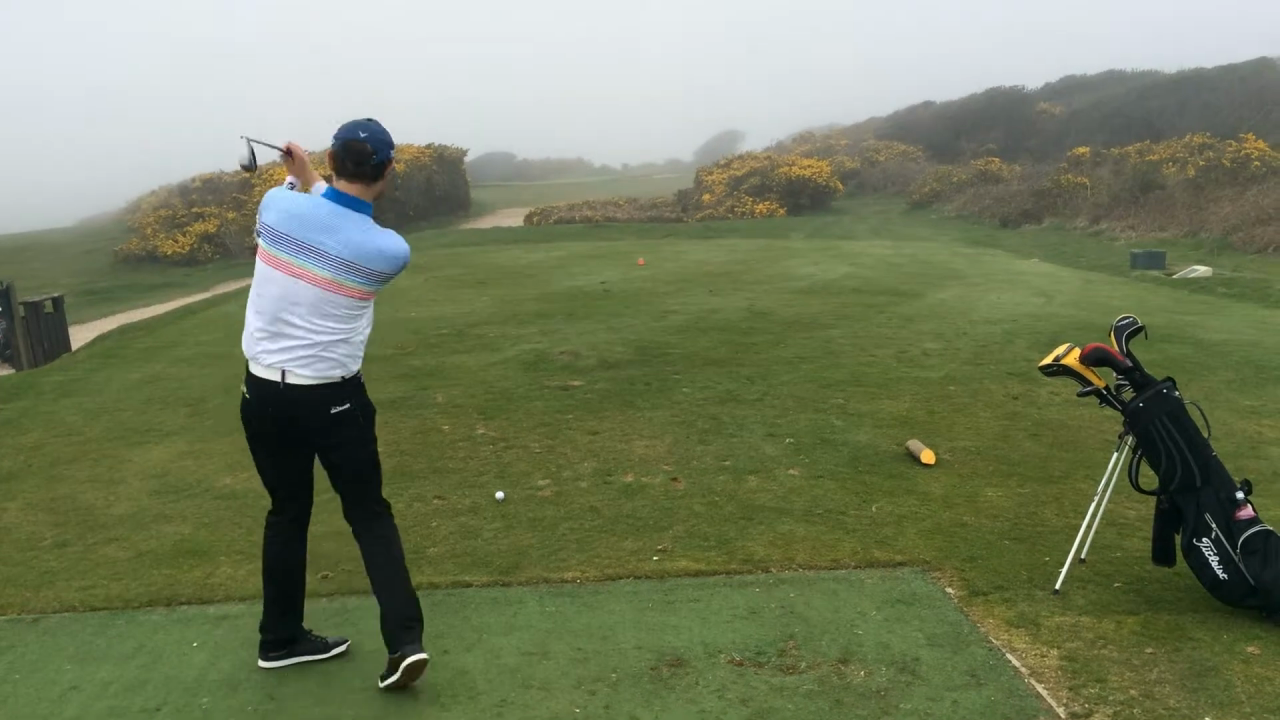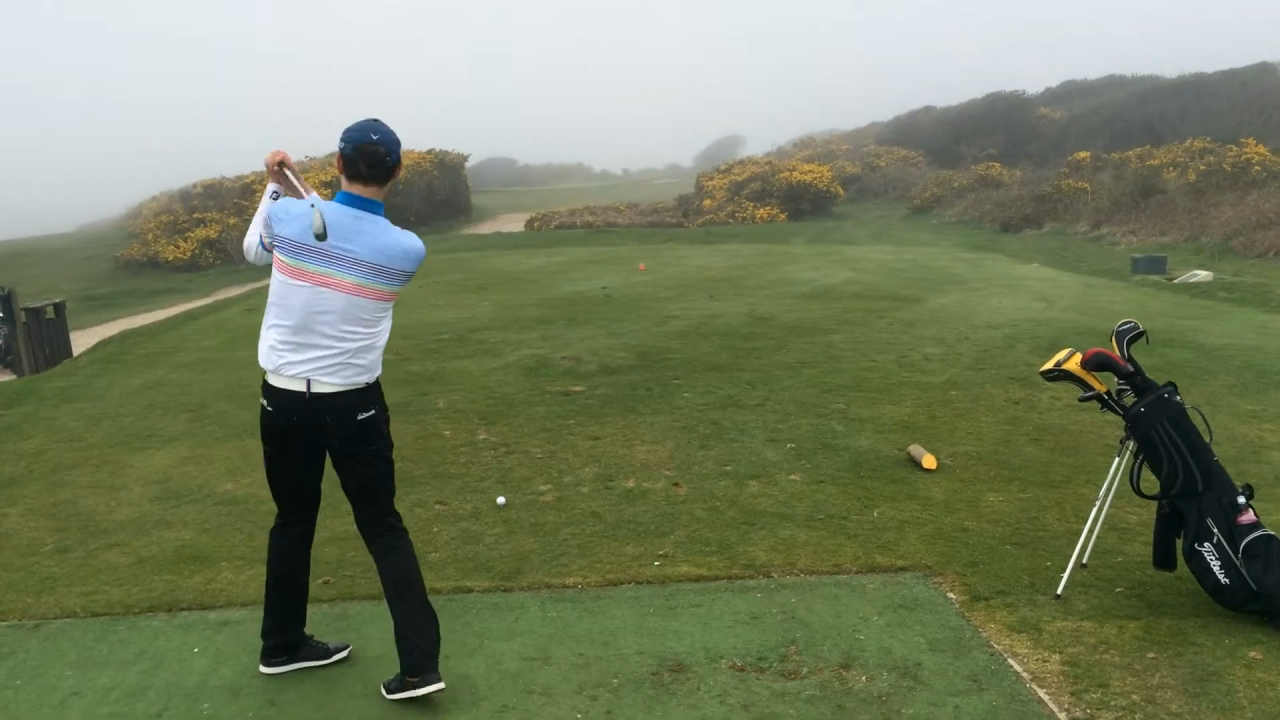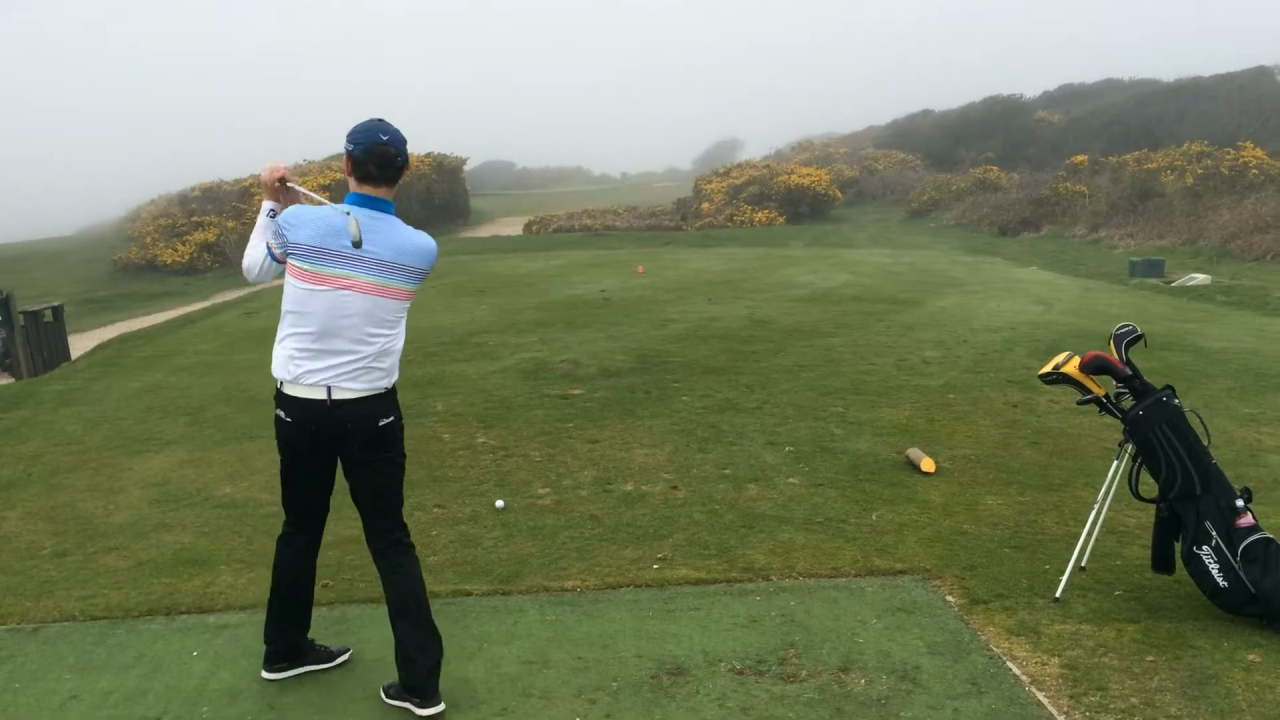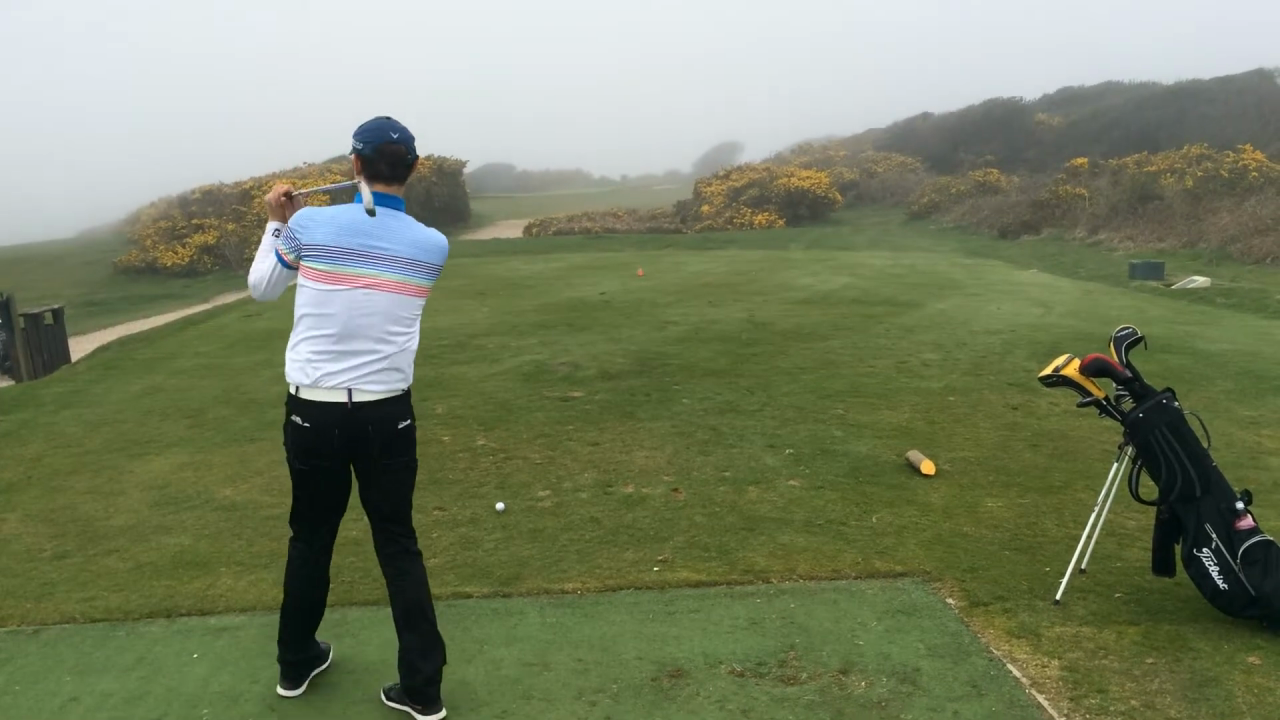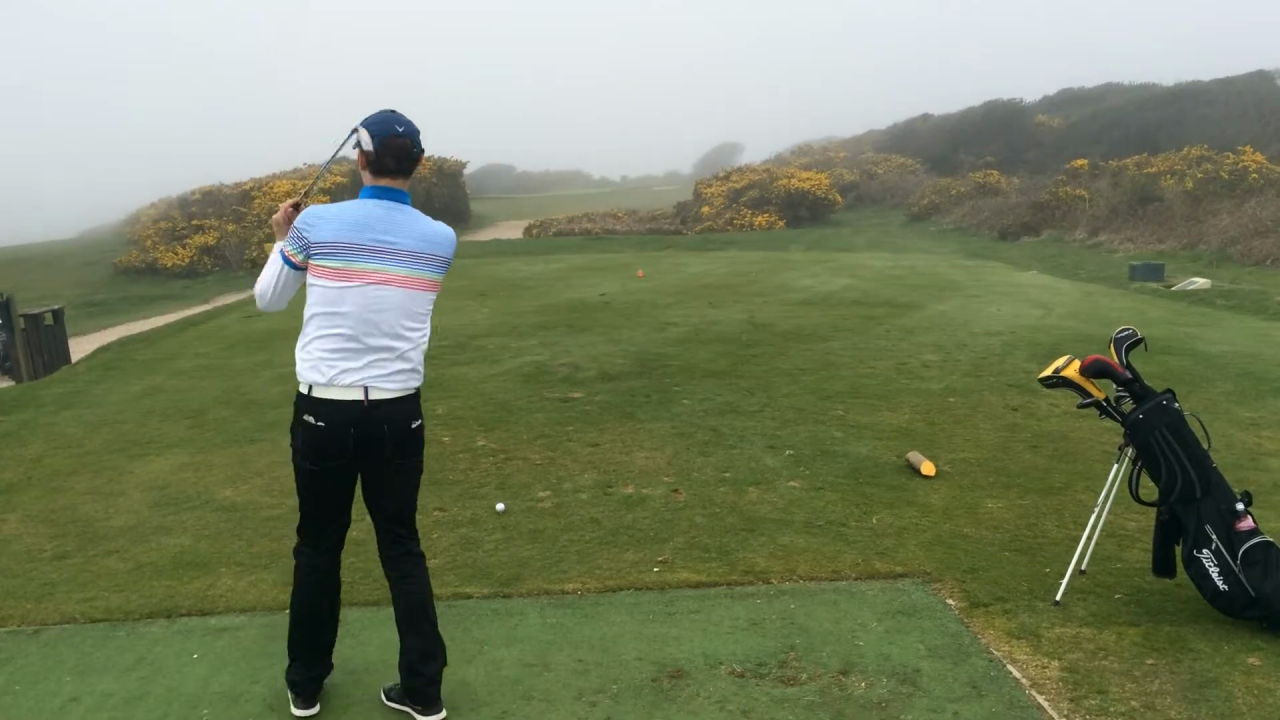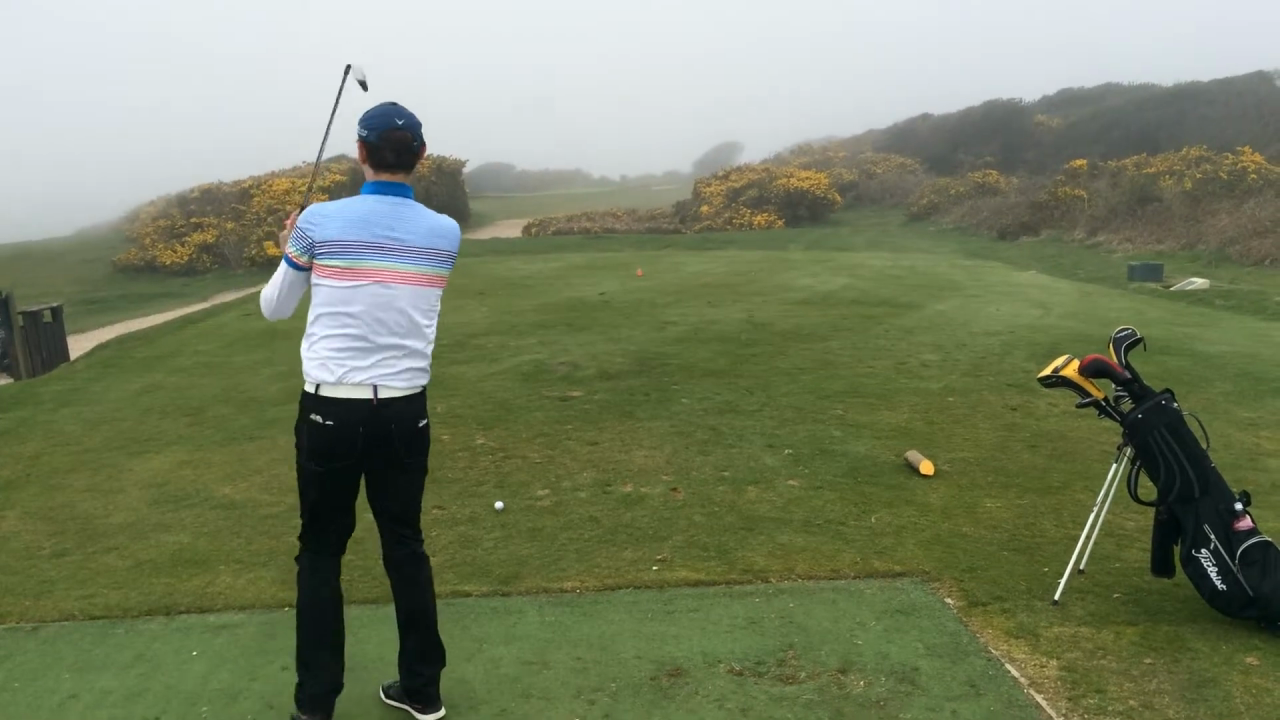
dt=0.1s
person 1, frame 1
left shoulder: (279, 205)
right shoulder: (391, 251)
left wrist: (301, 179)
right wrist: (313, 182)
left hip: (263, 391)
right hip: (333, 399)
left knee: (287, 511)
right knee: (370, 515)
left ankle: (281, 638)
right ankle: (405, 640)
person 1, frame 2
left shoulder: (284, 214)
right shoulder: (408, 250)
left elbow: (254, 250)
left wrist: (276, 185)
right wrist: (300, 189)
left hip: (283, 401)
right hip: (353, 406)
left knee: (293, 518)
right knee: (383, 528)
left ankle: (282, 643)
right ankle: (421, 661)
person 1, frame 3
left shoulder: (295, 223)
right shoulder: (421, 249)
left elbow: (253, 271)
left wrist: (271, 204)
left hip: (299, 408)
right hip: (372, 413)
left knee: (300, 528)
right knee: (390, 538)
left ankle: (284, 650)
person 1, frame 4
left shoulder: (307, 226)
right shoulder: (433, 246)
left elbow: (261, 288)
left wrist: (276, 222)
left hip: (313, 413)
right hip: (386, 415)
left knee: (311, 535)
right knee: (398, 544)
left ankle: (295, 663)
person 1, frame 5
left shoulder: (315, 224)
right shoulder: (441, 239)
left elbow: (268, 299)
left wrist: (283, 242)
left hip: (323, 412)
right hip: (397, 415)
left knee: (318, 543)
right knee: (401, 546)
person 1, frame 6
left shoulder: (318, 222)
right shoulder: (446, 233)
left elbow: (274, 308)
left wrist: (290, 254)
left hip: (329, 412)
right hip: (403, 413)
left knee: (320, 550)
right knee: (405, 547)
